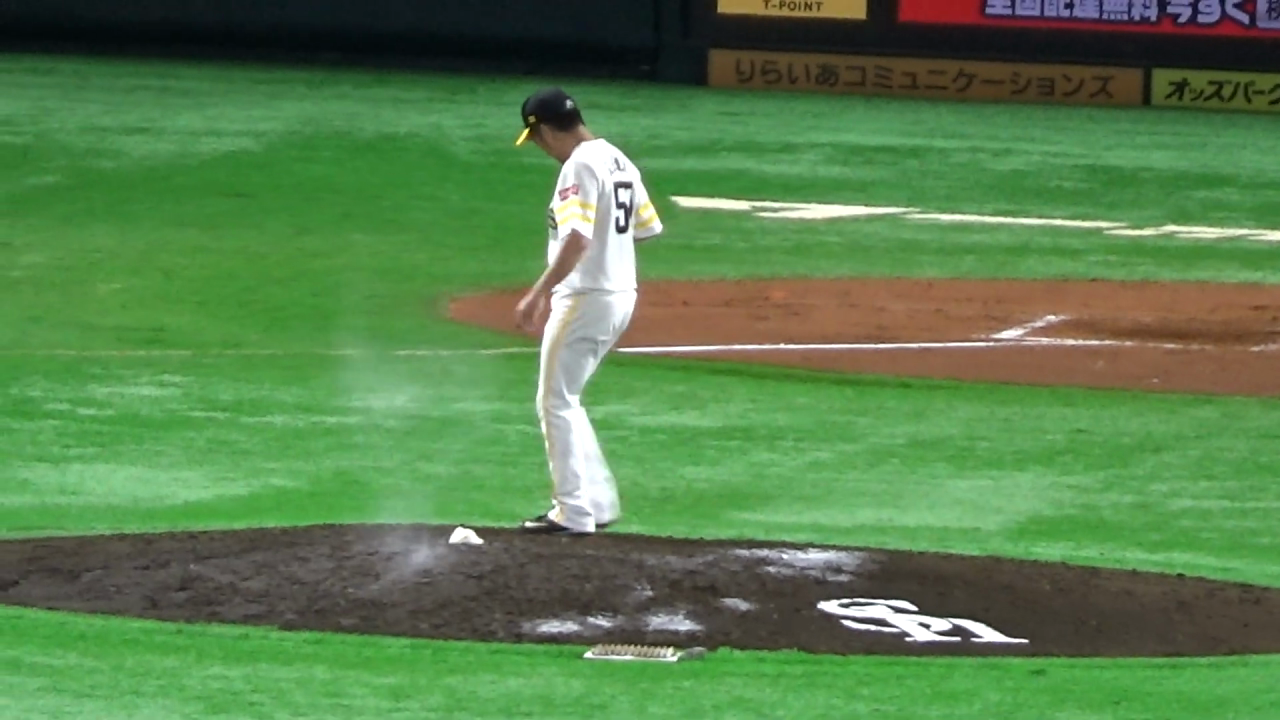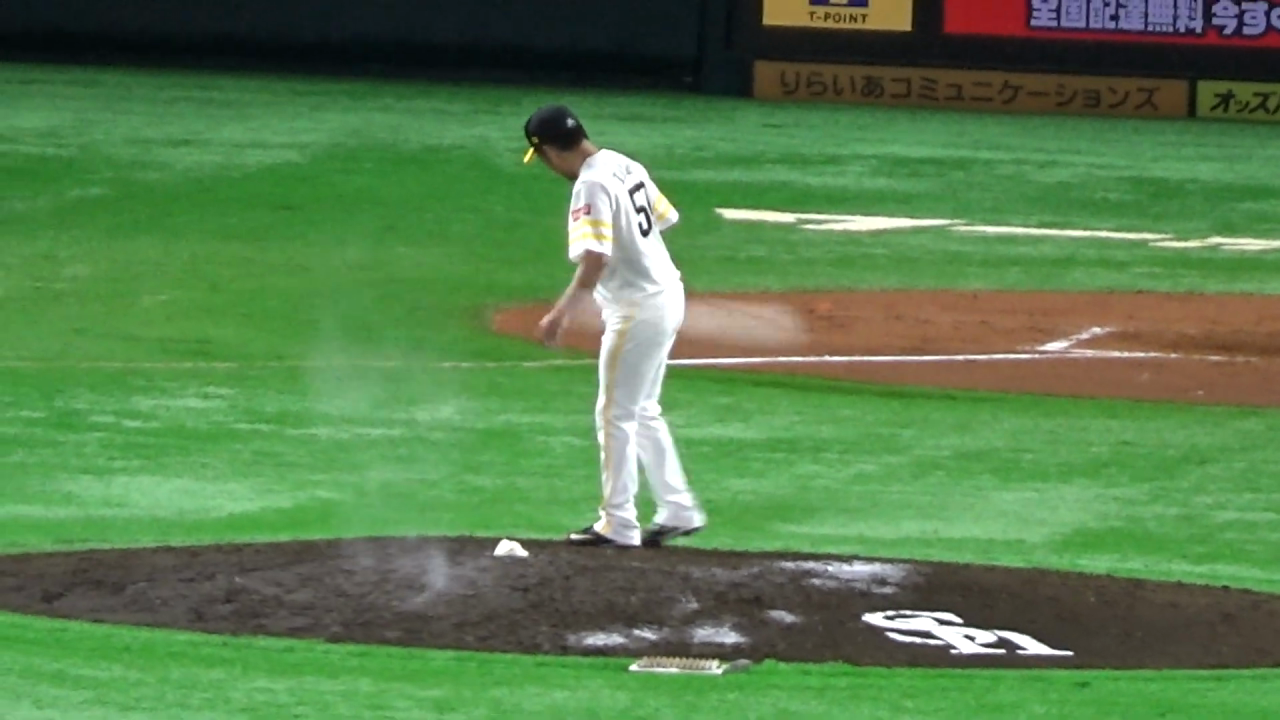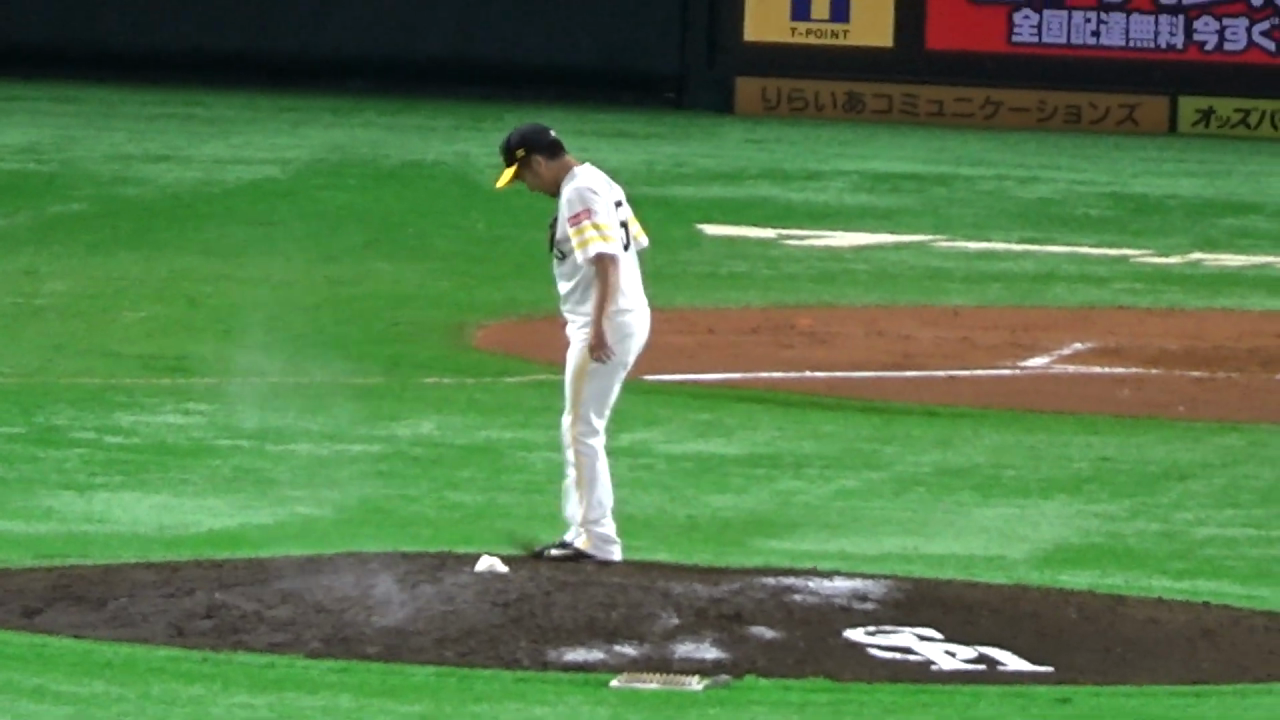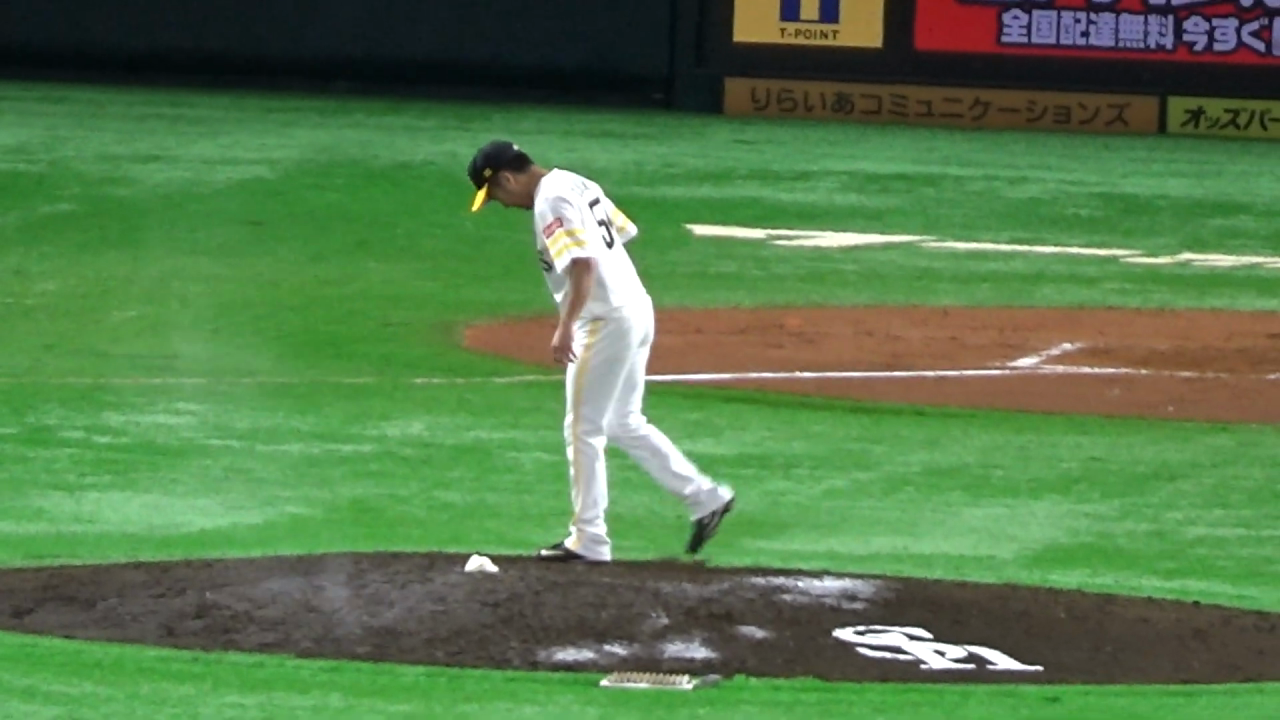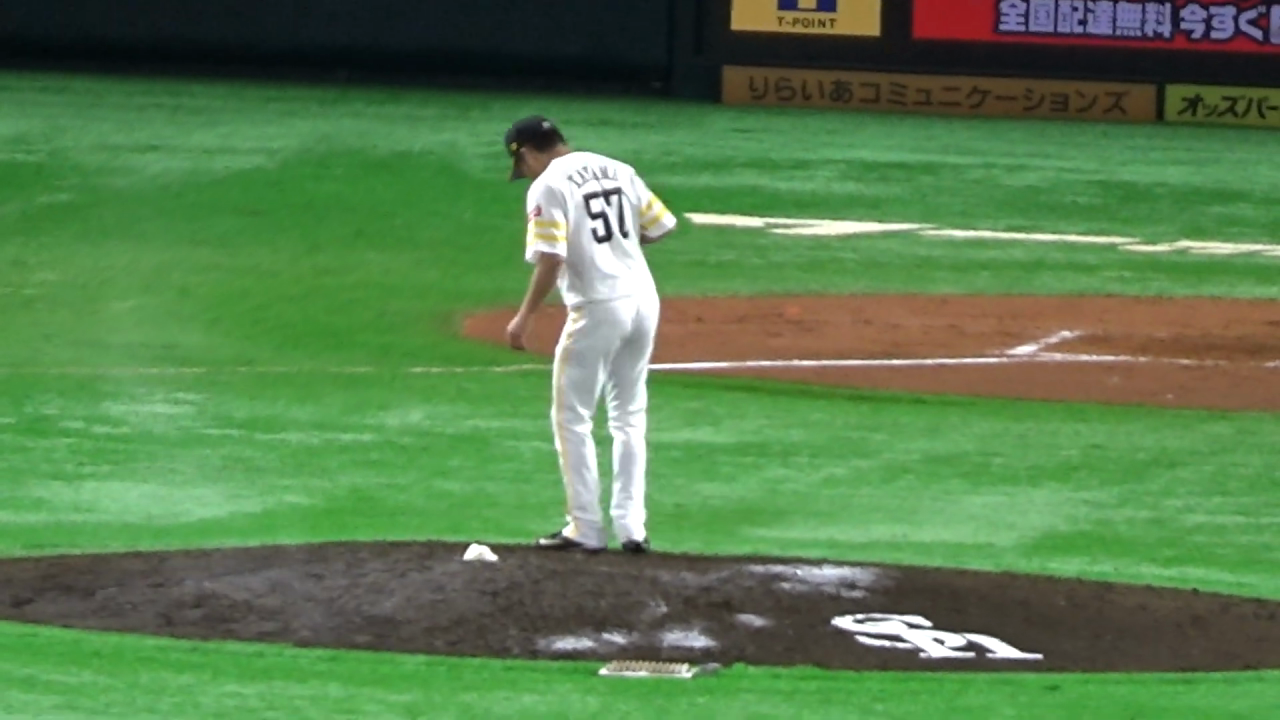
dt=0.4s
person 1, frame 1
left shoulder: (579, 166)
right shoulder: (621, 162)
left elbow: (576, 241)
right elbow: (647, 229)
left wrist: (537, 294)
left hip: (587, 299)
right hip: (621, 297)
left knee: (556, 404)
right knee: (565, 400)
left ankle: (572, 513)
right ankle: (599, 501)
person 1, frame 2
left shoulder: (591, 184)
right shoulder: (626, 166)
left elbow: (595, 259)
right elbow: (666, 219)
left wrist: (562, 311)
left hip: (639, 311)
right hip: (663, 300)
left knee: (616, 416)
right knee: (642, 411)
left ankle: (620, 525)
right ankle: (678, 509)
person 1, frame 3
left shoulder: (579, 191)
right shoulder: (598, 182)
left elbow: (605, 259)
right elbow: (636, 244)
left wrist: (599, 323)
left hip: (610, 323)
right hip: (628, 317)
left knee: (581, 430)
right knee: (584, 428)
left ankle: (597, 541)
right ankle: (583, 531)
person 1, frame 4
left shoulder: (549, 203)
right shoulder: (578, 184)
left elbow: (582, 265)
right elbow: (624, 233)
left wrist: (566, 327)
left hip: (608, 322)
right hip: (633, 313)
left knee: (583, 432)
right knee: (626, 423)
left ankle: (589, 541)
right ankle: (704, 495)
person 1, frame 5
left shoulder: (548, 186)
right shoulder: (617, 169)
left elbow: (551, 261)
right elbow: (661, 227)
left wrist: (525, 316)
left hip: (597, 310)
right hip: (643, 303)
left knee: (570, 418)
right knee: (629, 414)
left ankle: (585, 529)
right ankle: (631, 523)
